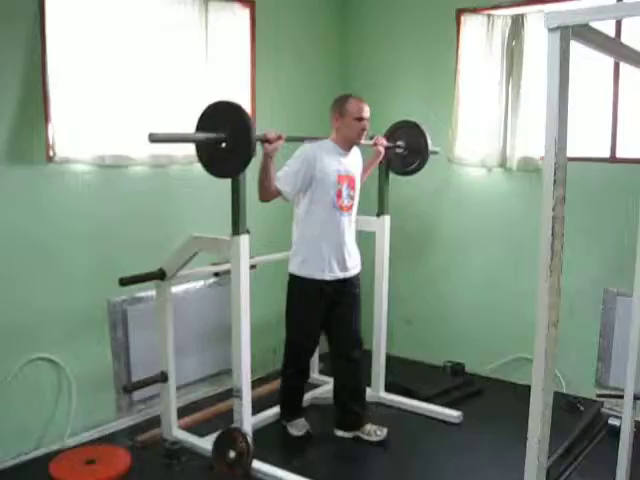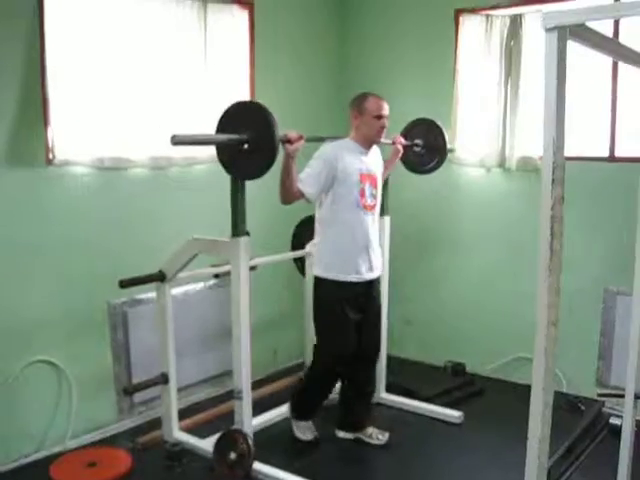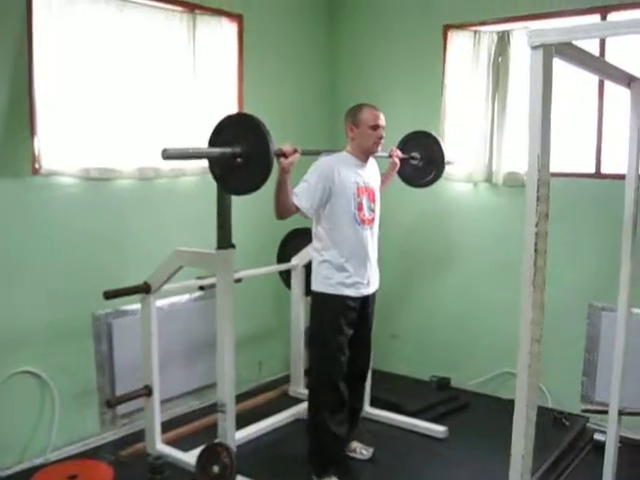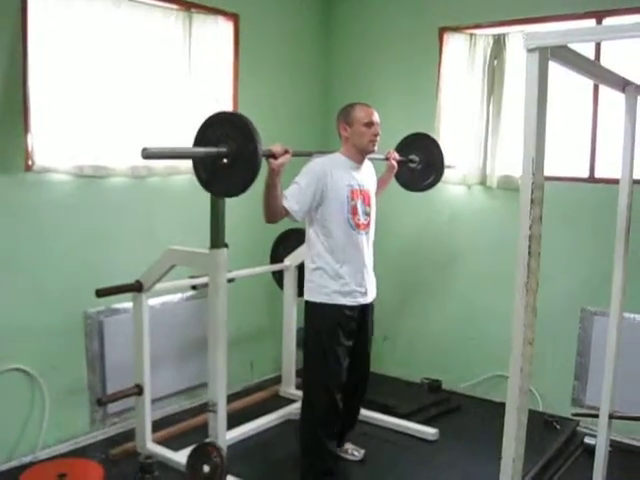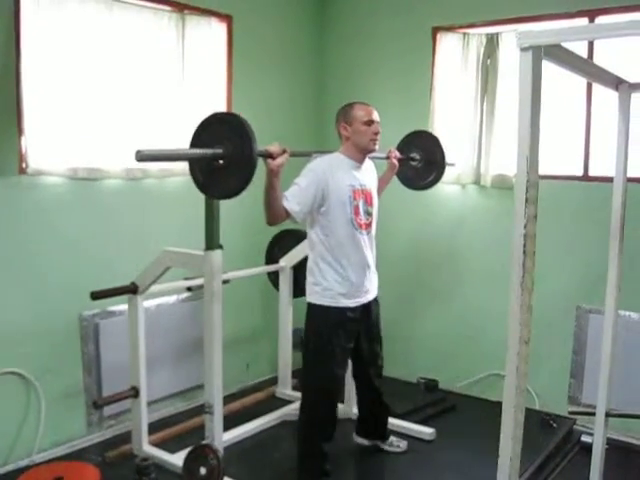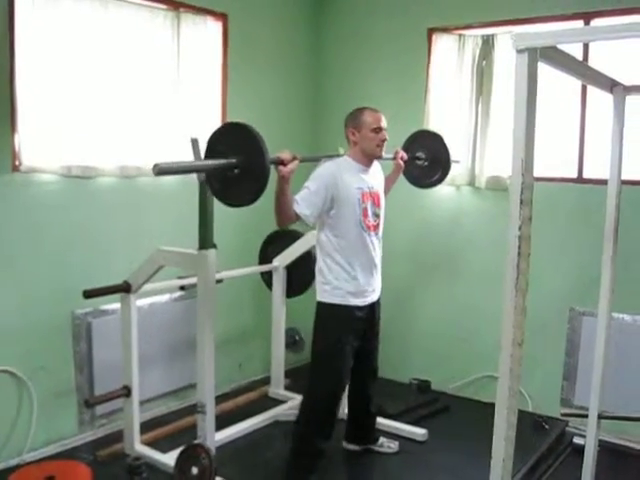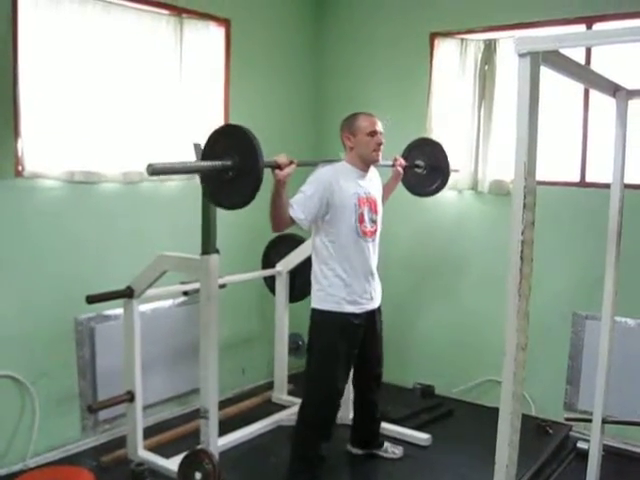
dt=0.4s
person 1, frame 1
left shoulder: (354, 155)
right shoulder: (311, 155)
right elbow: (267, 193)
left wrist: (376, 157)
right wrist: (268, 156)
left hip: (347, 271)
right hip: (311, 273)
left knee: (349, 350)
right knee: (300, 349)
left ankle: (351, 421)
right ankle: (291, 413)
person 1, frame 2
left shoulder: (373, 155)
right shoulder: (332, 154)
right elbow: (289, 196)
left wrist: (395, 157)
right wrist: (289, 157)
left hip: (369, 272)
right hip: (336, 274)
left knee: (366, 353)
right knee: (334, 353)
left ankle: (354, 422)
right ankle: (302, 411)
person 1, frame 3
left shoulder: (371, 167)
right shoulder: (328, 168)
right elbow: (284, 211)
left wrist: (392, 169)
right wrist: (284, 171)
left hip: (366, 286)
right hip: (333, 289)
left knee: (356, 372)
right knee: (329, 378)
left ankle: (343, 437)
person 1, frame 4
left shoulder: (368, 169)
right shoulder: (321, 170)
right elbow: (274, 214)
left wrist: (390, 172)
right wrist: (274, 173)
left hip: (364, 293)
right hip: (329, 298)
left knee: (358, 376)
right knee: (324, 387)
left ankle: (338, 439)
person 1, frame 5
left shoulder: (368, 169)
right shoulder: (322, 170)
right elbow: (276, 216)
left wrist: (391, 170)
right wrist: (273, 174)
left hip: (366, 293)
right hip: (330, 299)
left knee: (371, 372)
right knee: (322, 387)
left ankle: (373, 431)
person 1, frame 6
left shoulder: (375, 171)
right shoulder: (331, 173)
right elbow: (286, 219)
left wrist: (397, 170)
right wrist: (283, 180)
left hip: (369, 293)
right hip: (338, 298)
left knee: (365, 374)
right knee: (326, 384)
left ankle: (360, 434)
person 1, frame 7
left shoulder: (372, 177)
right shoulder: (327, 179)
right elbow: (281, 223)
left wrist: (396, 177)
right wrist: (280, 184)
left hip: (370, 301)
right hip: (335, 306)
left knee: (370, 379)
right knee: (324, 391)
left ankle: (366, 439)
